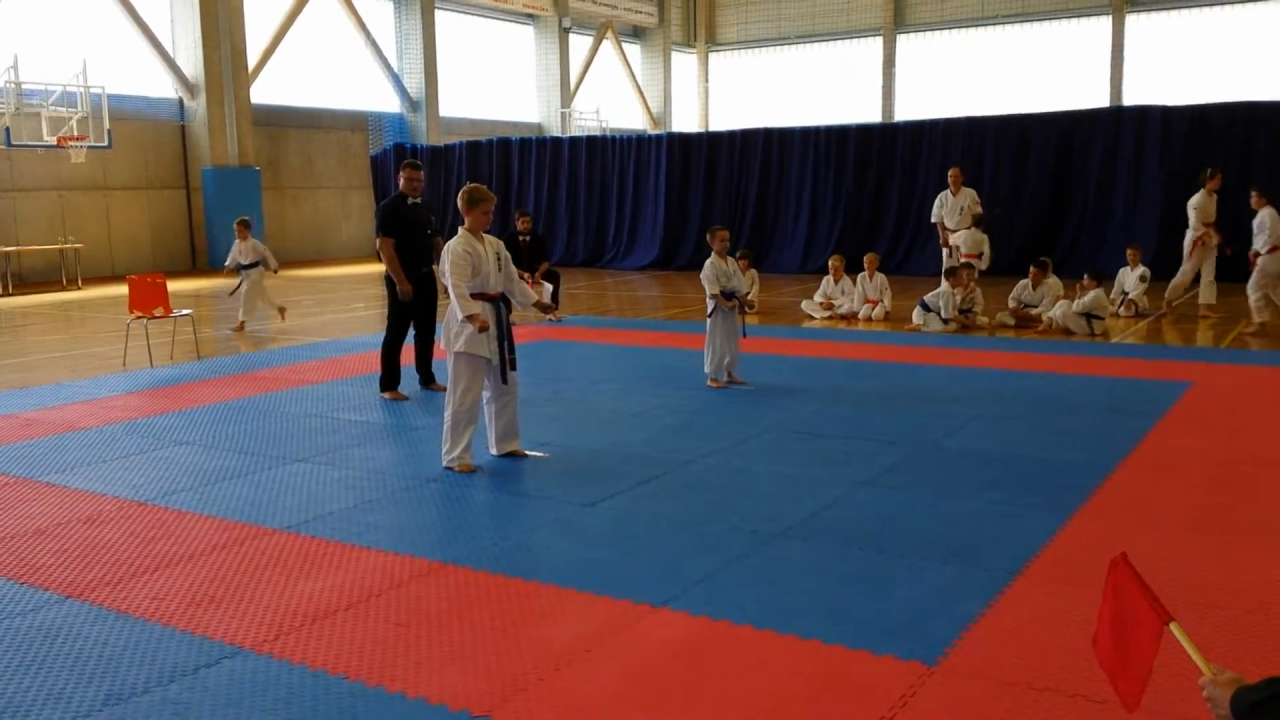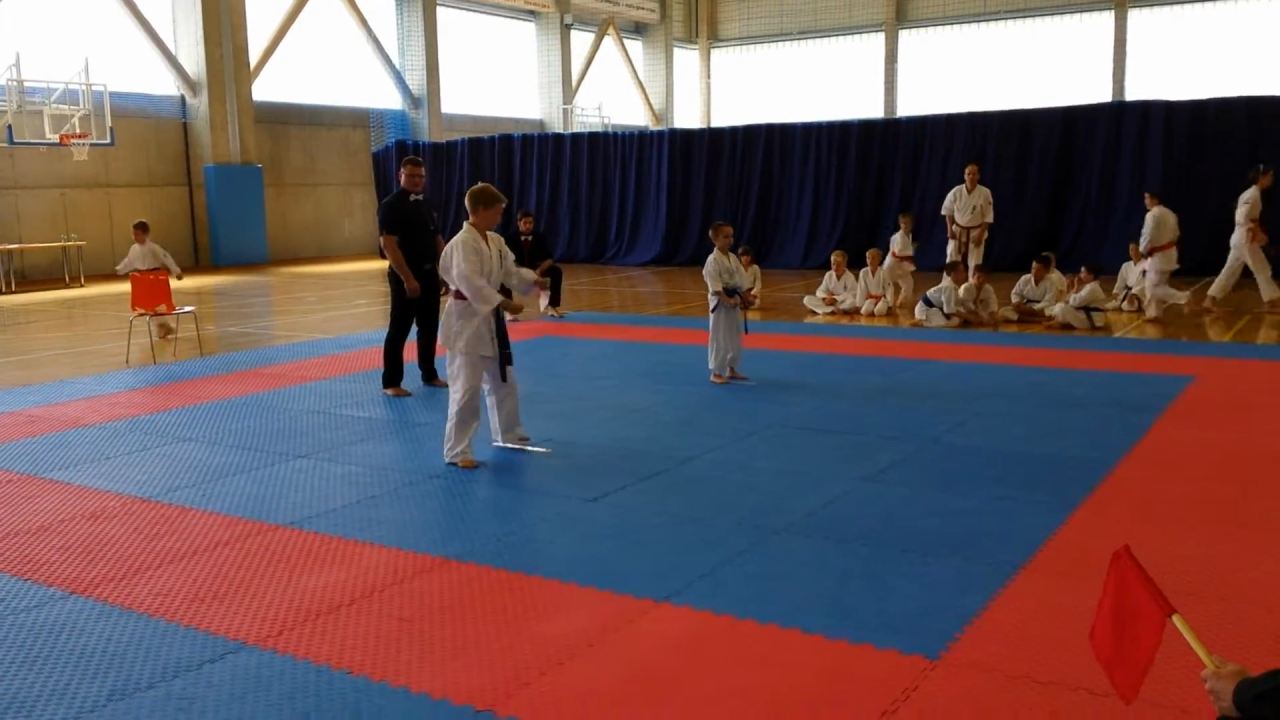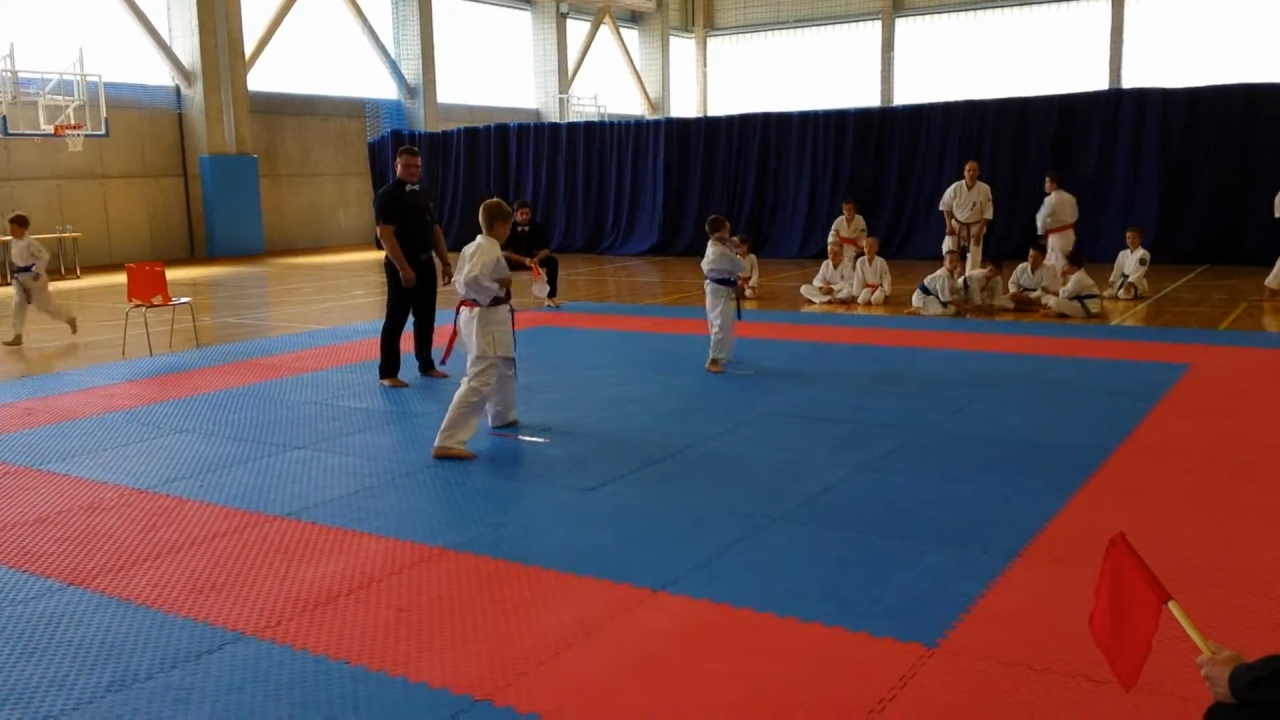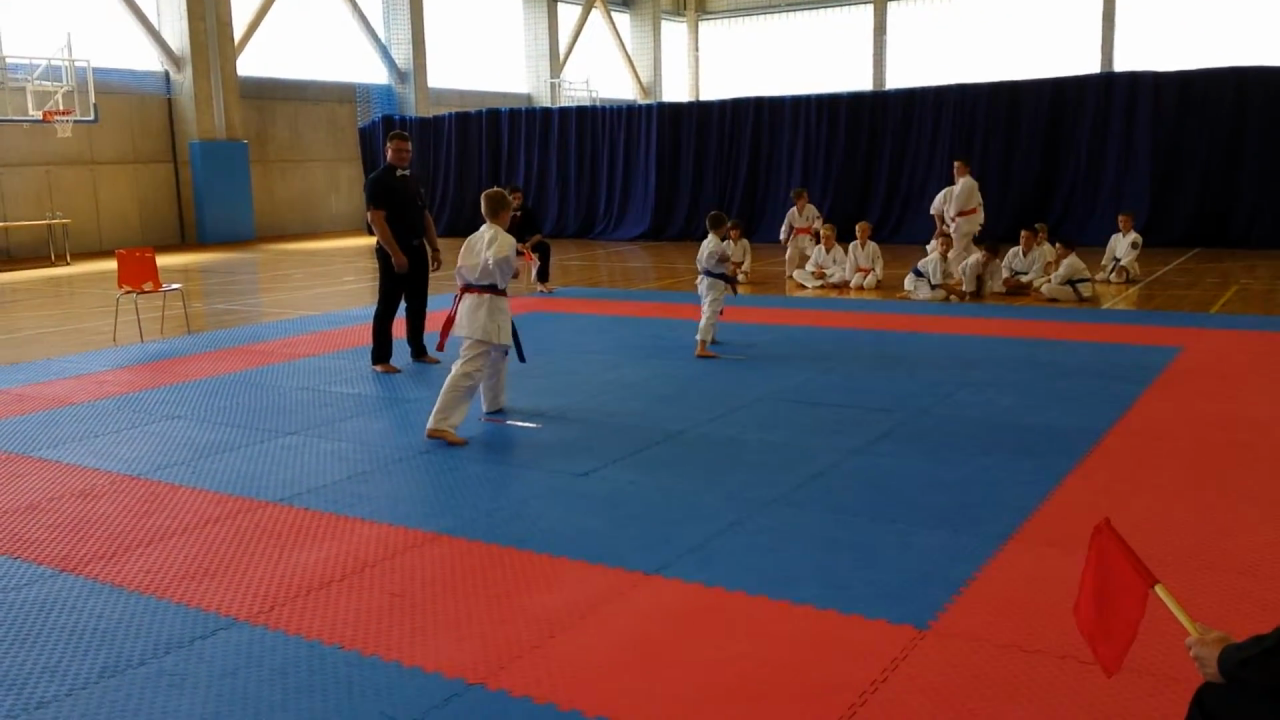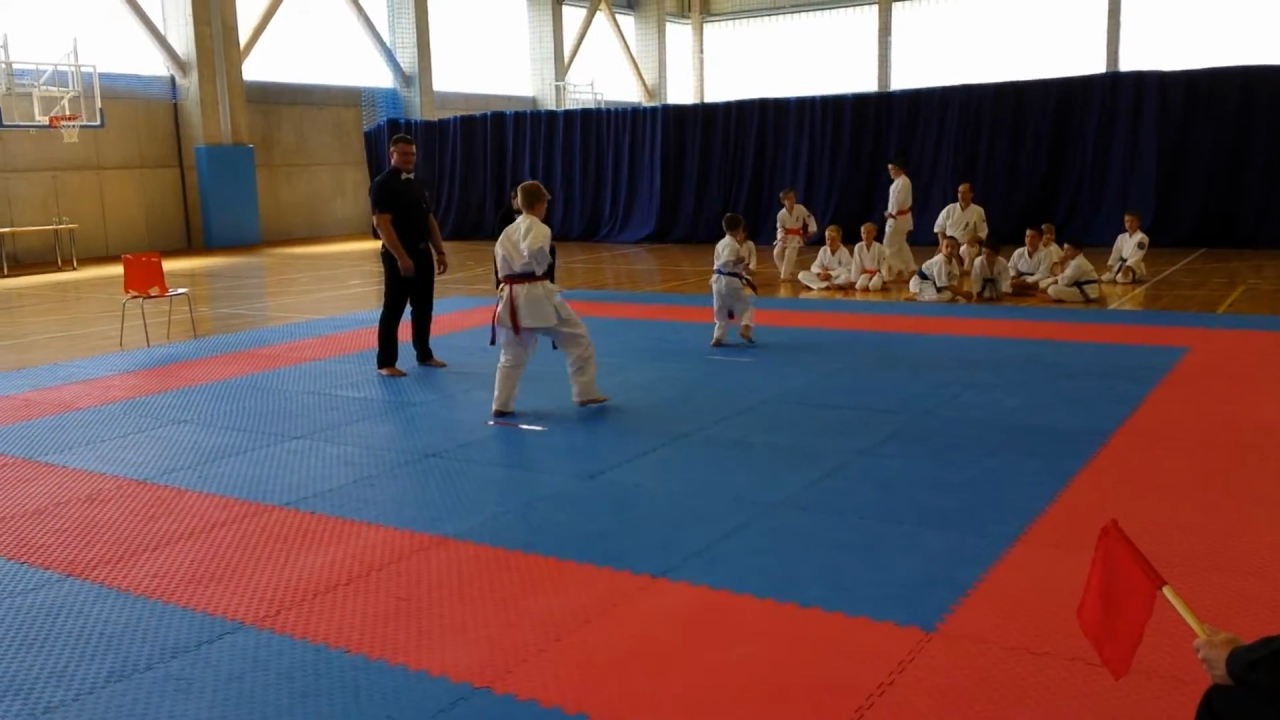
dt=0.4s
person 1, frame 1
left shoulder: (495, 245)
right shoulder: (457, 247)
left elbow: (511, 280)
right elbow: (457, 288)
left wrist: (536, 302)
right wrist: (472, 317)
left hip: (496, 320)
right hip: (468, 325)
left knee: (504, 387)
right knee: (465, 393)
left ankle: (504, 443)
right ankle: (455, 456)
person 1, frame 2
left shoulder: (495, 241)
right shoulder: (462, 243)
left elbow: (511, 271)
right elbow: (470, 281)
left wrist: (533, 281)
right wrist: (503, 304)
left hip: (490, 318)
right hip: (468, 320)
left knee: (502, 379)
right knee: (467, 387)
left ankle: (509, 431)
right ankle: (457, 452)
person 1, frame 3
left shoulder: (472, 248)
right shoulder: (489, 251)
left elbow: (460, 282)
right elbow: (472, 280)
left wrist: (499, 285)
right wrist: (496, 290)
left hip: (474, 314)
right hip: (488, 318)
left knee: (503, 369)
right knee: (478, 383)
left ankle: (502, 416)
right ankle: (447, 442)
person 1, frame 4
left shoulder: (473, 239)
right shoulder: (504, 238)
left elbow: (462, 271)
right elbow: (501, 260)
right wrist: (507, 275)
left hip: (470, 301)
right hip: (488, 306)
left knee: (495, 355)
right knee: (469, 369)
left ankle: (493, 402)
right ankle: (440, 424)
person 1, frame 5
left shoulder: (507, 232)
right shoulder: (539, 228)
left elbow: (504, 262)
right elbow: (535, 250)
right wrist: (541, 266)
left hip: (510, 295)
right hip: (538, 294)
left knee: (512, 356)
right knee: (578, 340)
left ankle: (501, 405)
right ankle: (586, 393)
person 2, frame 1
left shoulder: (424, 208)
right shoulder: (389, 208)
left elbow: (436, 242)
right elbow: (384, 248)
right wrist: (400, 282)
left hip: (426, 277)
right hip: (402, 280)
left knee: (426, 330)
right knee: (396, 333)
left ankle: (427, 378)
right ankle: (388, 386)
person 2, frame 2
left shoulder: (426, 205)
right shoulder: (391, 205)
left elbow: (437, 240)
right elbow: (388, 246)
right wrist: (407, 279)
left hip: (429, 274)
right hip: (405, 276)
left knee: (429, 327)
right knee: (399, 329)
left ankle: (429, 374)
right ankle: (391, 382)
person 2, frame 3
left shoulder: (422, 195)
right shoulder: (387, 195)
left elbow: (435, 231)
right elbow: (384, 235)
left wrist: (445, 262)
right wrist: (403, 268)
left hip: (426, 264)
right hip: (401, 267)
left knee: (425, 317)
right knee: (396, 320)
left ankle: (426, 365)
right ankle: (387, 373)
person 2, frame 4
left shoulder: (412, 180)
right shoulder: (378, 181)
left elbow: (425, 216)
right elbow: (375, 220)
left wrist: (434, 249)
right wrist: (395, 254)
left hip: (417, 250)
right hip: (393, 253)
left knee: (417, 303)
right knee: (388, 305)
left ankle: (418, 351)
right ankle: (380, 359)
person 2, frame 5
left shoulder: (417, 183)
right shoulder: (383, 184)
left elbow: (430, 220)
right elbow: (381, 224)
left wrist: (440, 252)
right wrist: (401, 257)
left hip: (422, 254)
right hip: (398, 256)
left knee: (423, 307)
right knee: (393, 309)
left ankle: (424, 354)
right ankle: (385, 363)
